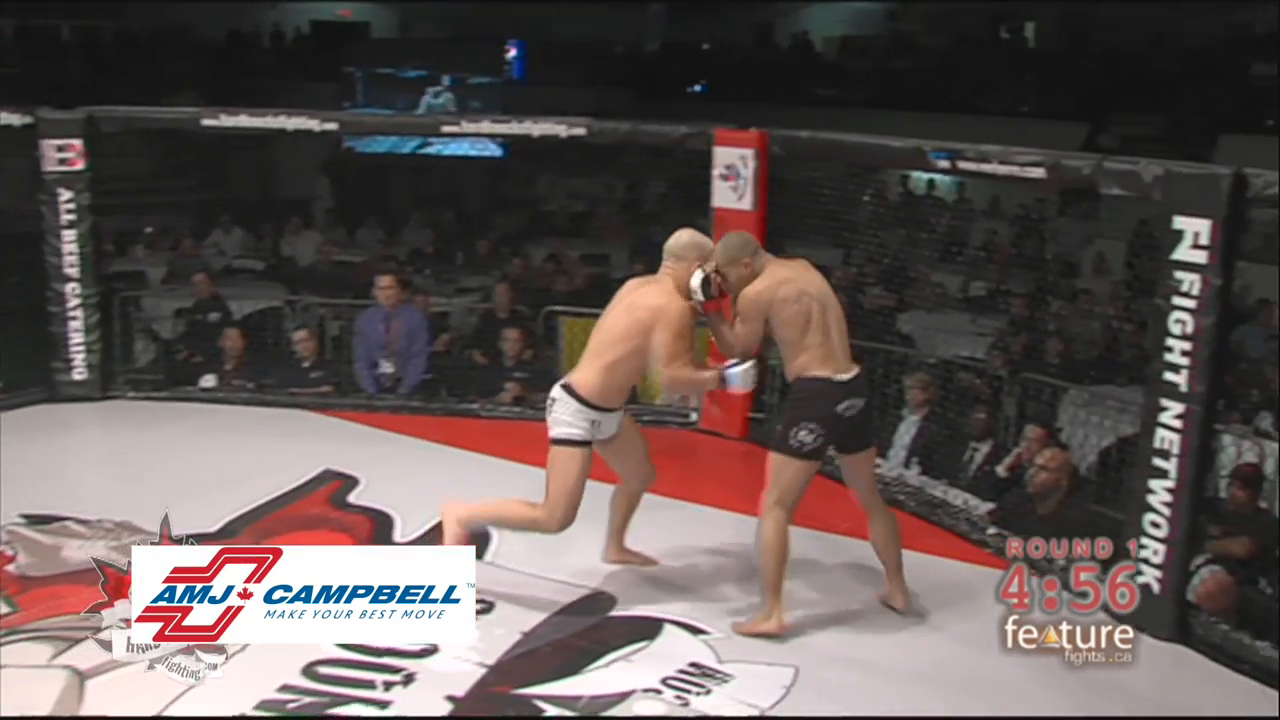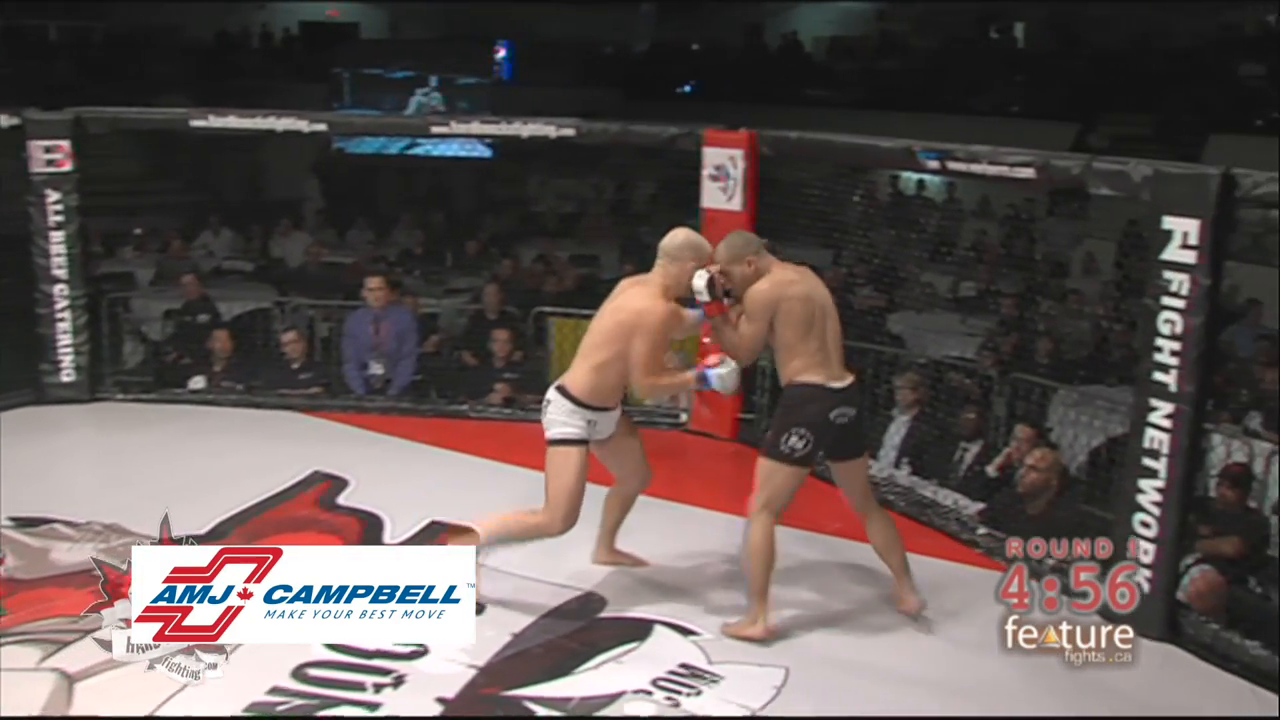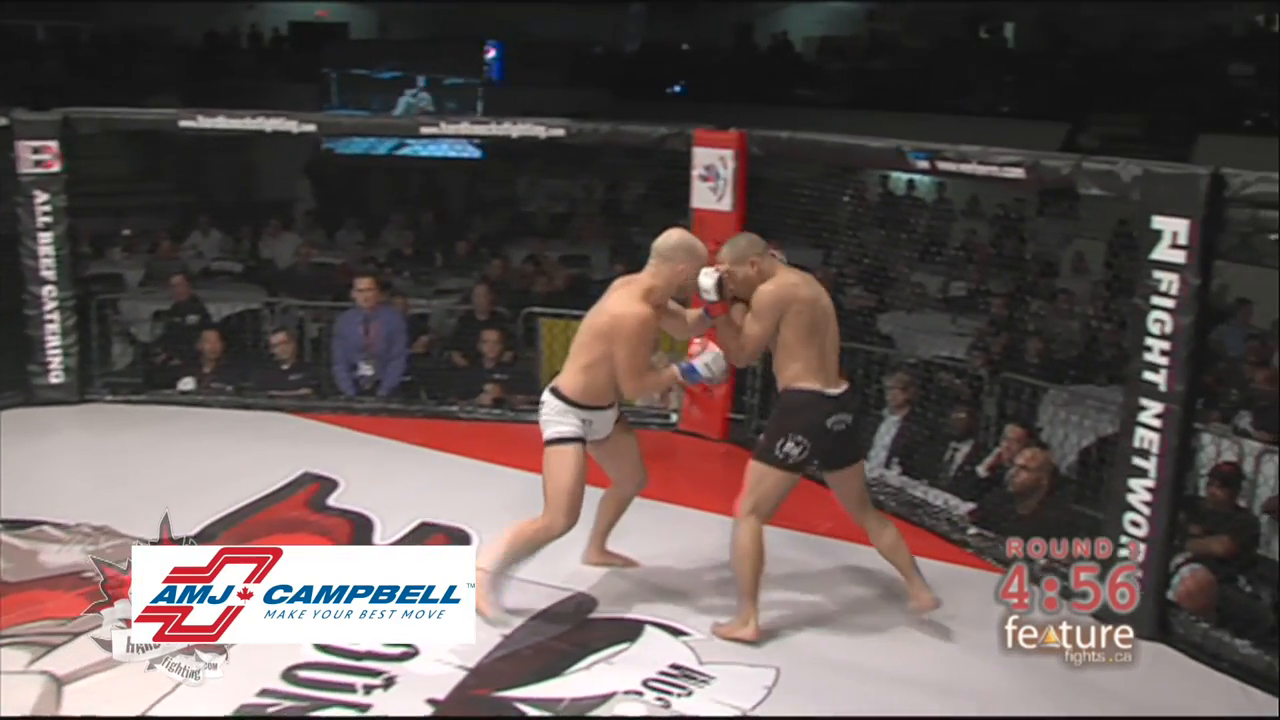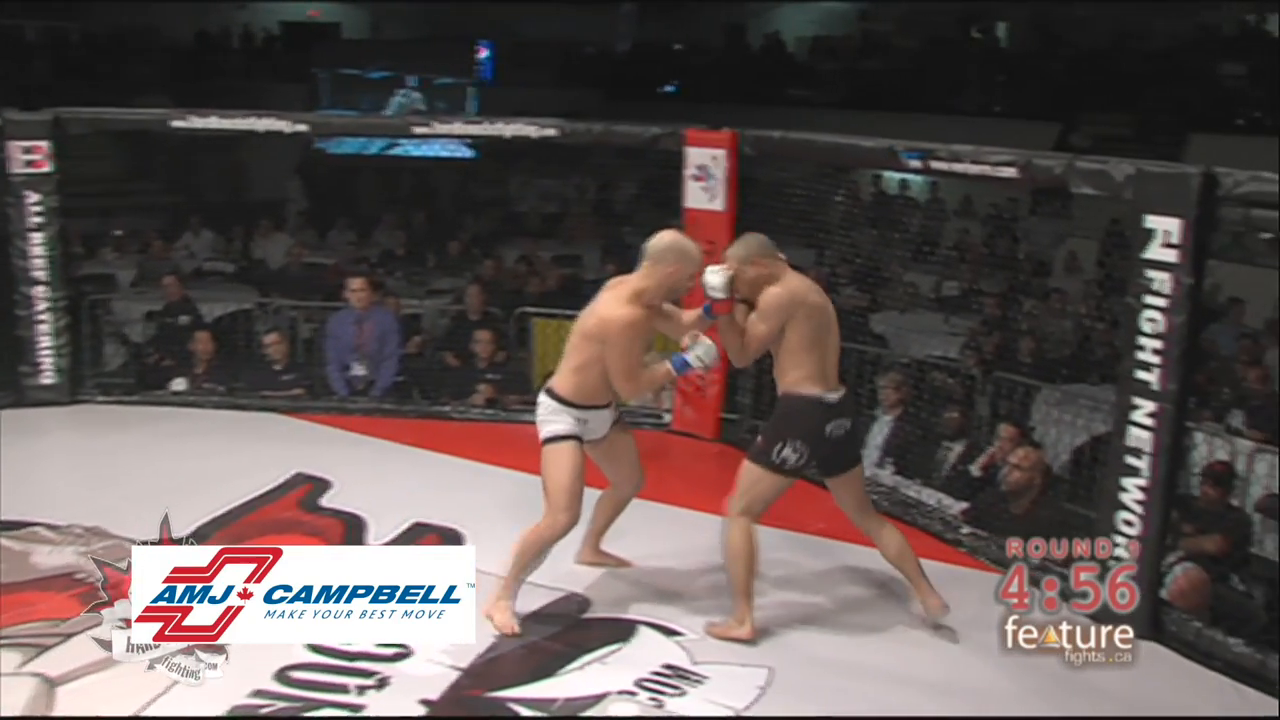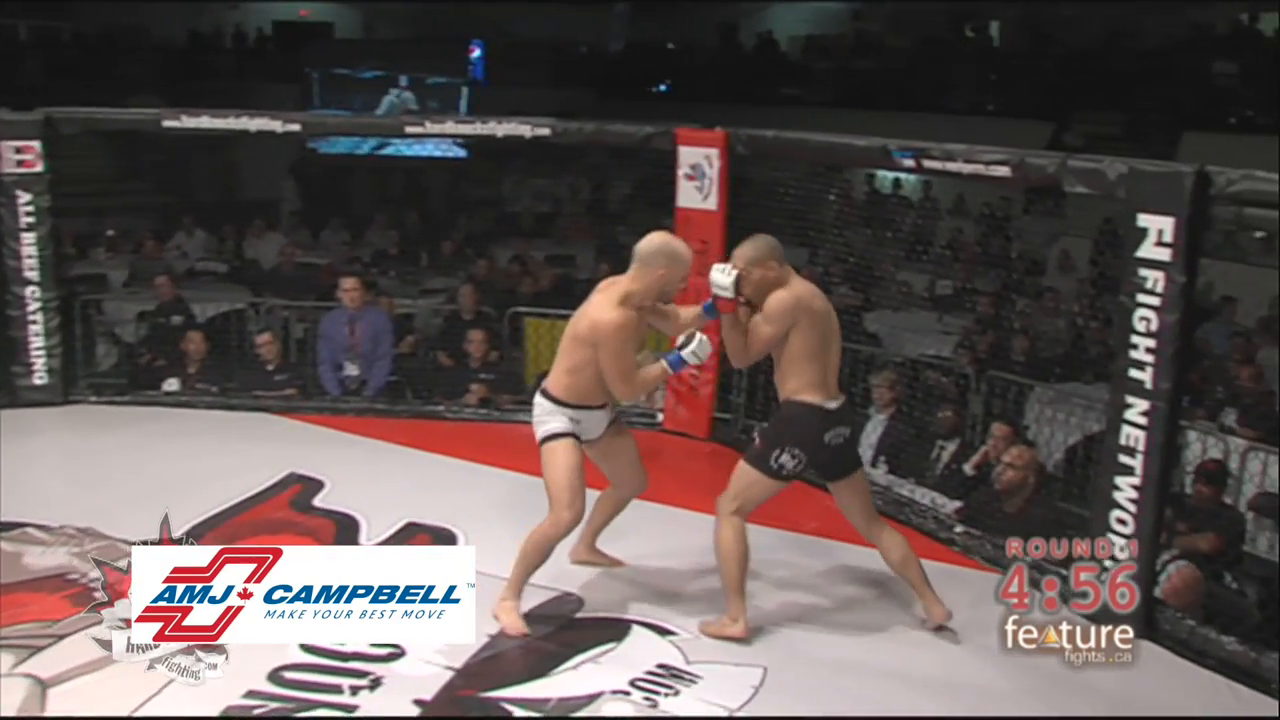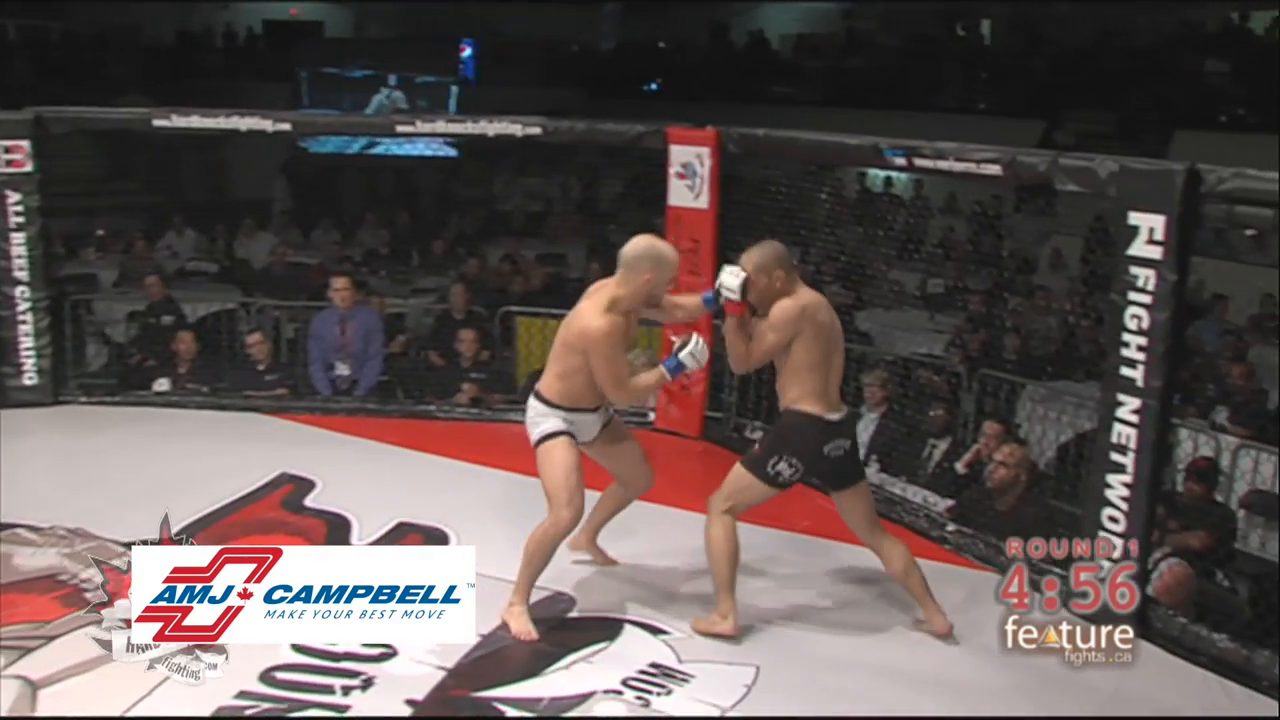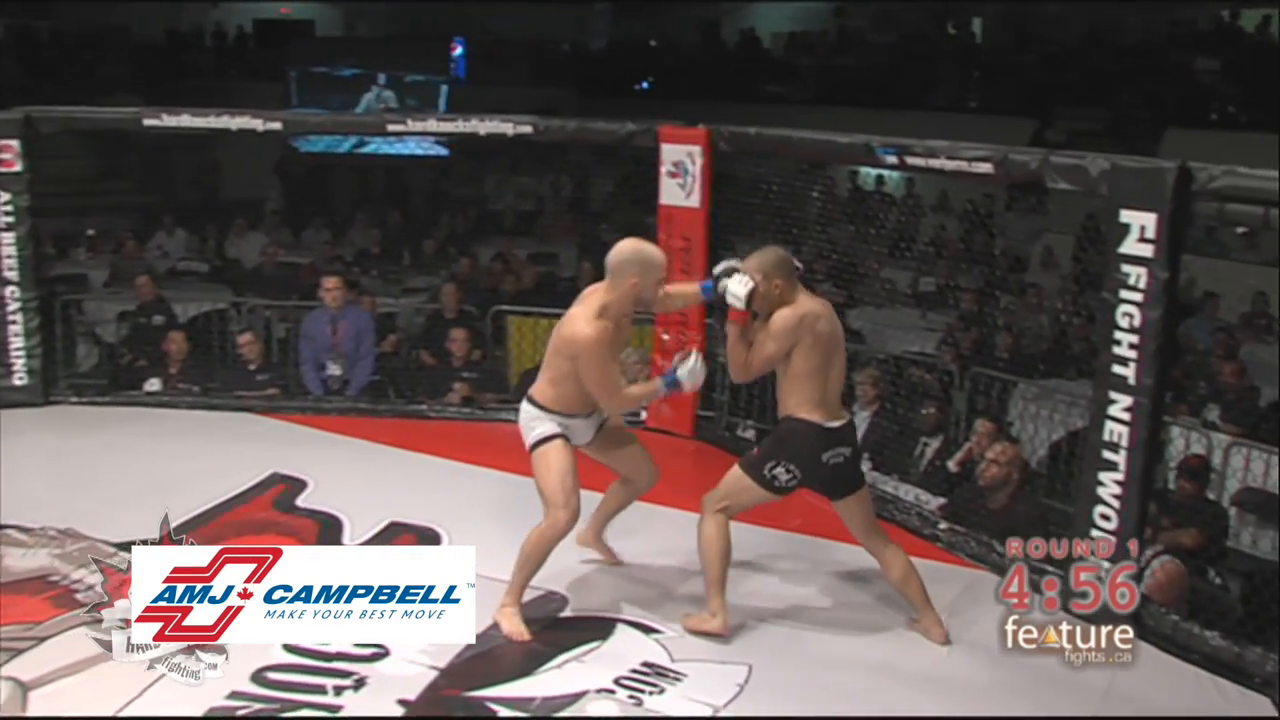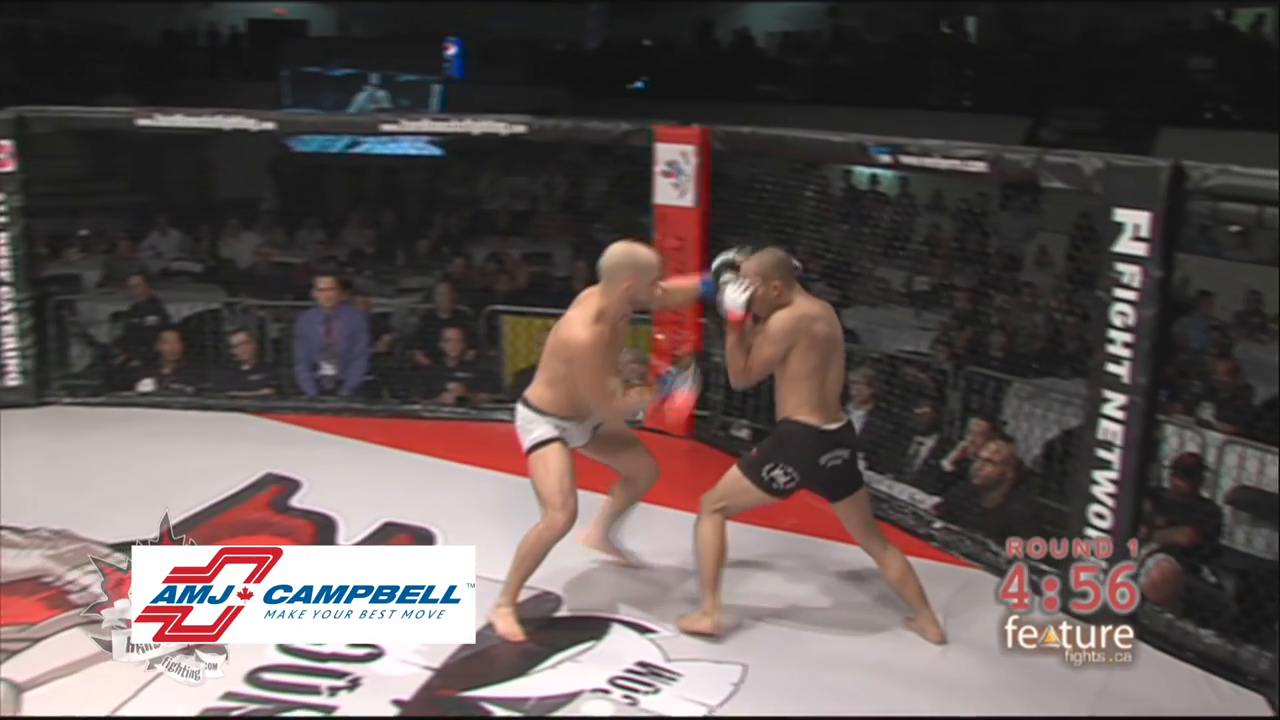
dt=0.1s
person 1, frame 1
left shoulder: (758, 292)
right shoulder: (803, 268)
left elbow: (737, 350)
left wrist: (709, 304)
right wrist: (728, 294)
left hip: (813, 395)
right hip: (853, 388)
left knee: (775, 507)
right knee: (870, 499)
left ankle: (769, 614)
right ankle: (897, 590)
person 1, frame 2
left shoulder: (764, 291)
right shoulder: (805, 276)
left elbow: (743, 353)
left wrist: (712, 305)
right wrist: (728, 299)
left hip: (806, 402)
right hip: (844, 397)
left knee: (762, 510)
right knee: (866, 506)
left ankle: (756, 619)
right ankle: (907, 593)
person 1, frame 3
left shoulder: (771, 292)
right shoulder: (806, 283)
left elbow: (742, 356)
right elbow: (752, 333)
left wrist: (717, 306)
right wrist: (736, 301)
left hip: (801, 409)
right hip: (838, 405)
left knee: (749, 513)
right knee: (863, 510)
left ankle: (746, 620)
right ankle: (920, 592)
person 1, frame 4
left shoulder: (778, 295)
right shoulder: (807, 289)
left elbow: (741, 356)
right elbow: (757, 334)
left wrist: (723, 304)
right wrist: (739, 301)
left hip: (800, 413)
right hip: (837, 411)
left knee: (739, 512)
right knee: (866, 516)
left ankle: (741, 620)
right ankle: (929, 597)
person 1, frame 5
left shoulder: (786, 300)
right shoulder: (810, 295)
left elbow: (740, 358)
right elbow: (758, 339)
left wrist: (728, 303)
right wrist: (739, 304)
left hip: (800, 422)
right hip: (836, 420)
left knee: (729, 510)
right knee: (870, 524)
left ankle: (734, 618)
right ankle: (934, 606)
person 1, frame 6
left shoulder: (791, 309)
right shoulder: (814, 303)
left elbow: (742, 363)
right elbow: (761, 344)
left wrist: (734, 306)
right wrist: (743, 307)
left hip: (801, 431)
right hip: (838, 431)
left knee: (720, 509)
right knee: (873, 533)
left ankle: (725, 615)
right ankle: (934, 615)
person 1, frame 7
left shoulder: (791, 317)
right shoulder: (821, 310)
left elbow: (741, 372)
right elbow: (759, 347)
left wrist: (737, 312)
right wrist: (750, 315)
left hip: (800, 439)
right hip: (838, 438)
left knee: (714, 507)
right knee: (875, 539)
left ankle: (715, 613)
right ankle: (932, 623)
person 1, frame 8
left shoulder: (788, 320)
right shoulder: (822, 311)
left elbow: (741, 378)
right elbow: (759, 349)
left wrist: (736, 319)
right wrist: (749, 319)
left hip: (798, 441)
right hip: (837, 440)
left knee: (712, 508)
right knee: (873, 539)
left ankle: (708, 613)
right ankle: (928, 622)
person 2, frame 1
left shoulder: (640, 285)
right shoulder: (670, 306)
right elbow: (668, 376)
right wrist: (723, 377)
left hip: (607, 409)
right hip: (576, 411)
left knee: (641, 476)
right knee: (556, 518)
left ankle: (615, 547)
right ankle: (462, 516)
person 2, frame 2
left shoulder: (636, 285)
right shoulder: (655, 310)
left elbow: (678, 326)
right elbow: (646, 385)
right wrist: (703, 379)
left hip: (603, 410)
right hip: (572, 411)
left knee: (637, 478)
right knee: (557, 521)
left ankle: (605, 548)
right ankle: (471, 541)
person 2, frame 3
left shoulder: (637, 286)
right shoulder: (635, 313)
left elbow: (685, 323)
right elbow: (635, 387)
right wrist: (690, 373)
left hip: (603, 411)
right hip: (567, 412)
left knee: (632, 482)
right knee: (559, 520)
left ankle: (597, 550)
right ankle: (485, 575)
person 2, frame 4
left shoulder: (628, 286)
right shoulder: (624, 316)
left elbow: (682, 326)
right elbow: (631, 387)
left wrist: (718, 305)
right wrist: (683, 364)
left hip: (601, 410)
right hip: (564, 412)
left knee: (629, 483)
right knee: (562, 519)
left ankle: (591, 549)
right ankle: (503, 596)
person 2, frame 5
left shoulder: (629, 288)
right shoulder: (612, 318)
left elbow: (677, 320)
right elbow: (628, 389)
left wrist: (716, 304)
right wrist: (677, 361)
left hip: (598, 411)
right hip: (558, 414)
left knee: (631, 483)
right knee: (566, 514)
left ankle: (586, 547)
right ankle: (510, 598)
person 2, frame 6
left shoulder: (619, 289)
right shoulder: (599, 325)
left elbow: (673, 310)
right elbow: (624, 394)
left wrist: (716, 298)
right wrist: (675, 367)
left hip: (593, 411)
right hip: (553, 415)
left knee: (639, 479)
right knee: (566, 513)
left ankle: (586, 540)
right ankle: (517, 602)
person 2, frame 7
left shoulder: (614, 293)
right shoulder: (588, 332)
left elbow: (668, 299)
right elbow: (614, 401)
left wrist: (711, 289)
right wrist: (669, 382)
left hip: (586, 413)
right hip: (547, 420)
left knee: (643, 473)
right knee: (562, 515)
left ankle: (591, 534)
right ankle: (509, 604)
person 2, frame 8
left shoulder: (611, 295)
right shoulder: (585, 337)
left elbow: (669, 294)
right elbow: (608, 407)
left wrist: (712, 283)
right wrist: (660, 396)
left hip: (583, 415)
right hip: (544, 422)
left knee: (645, 469)
right knee: (560, 517)
left ankle: (602, 534)
right ankle: (504, 605)
